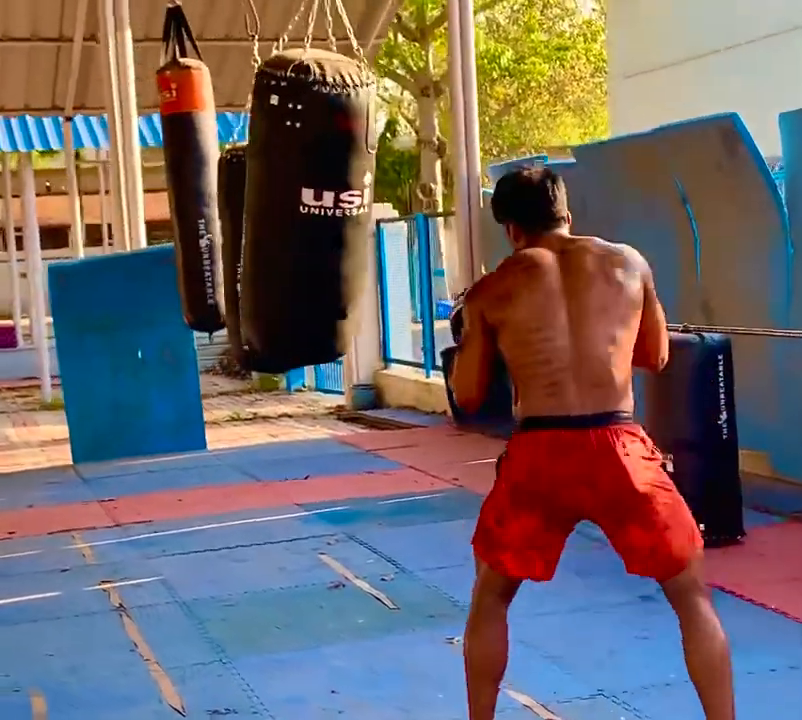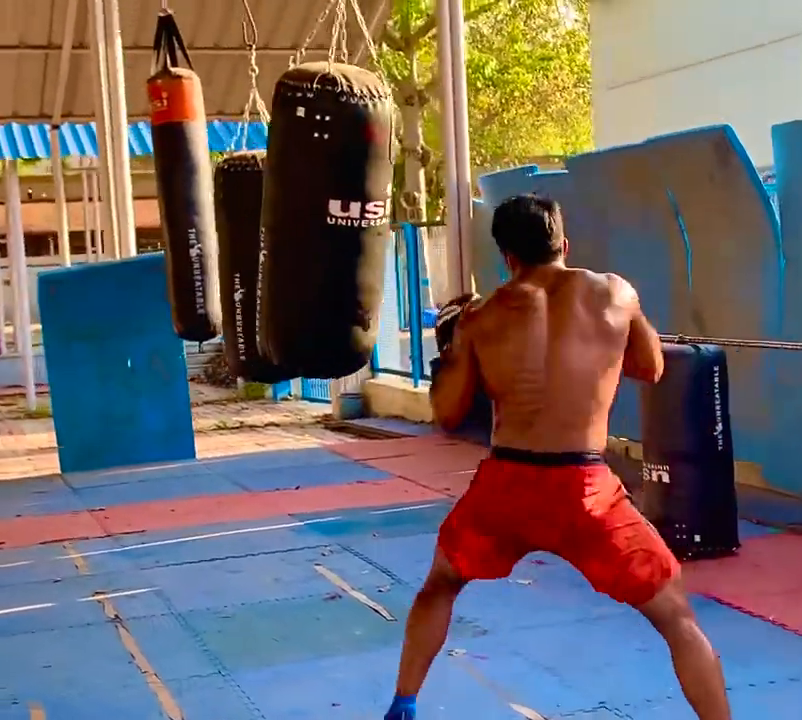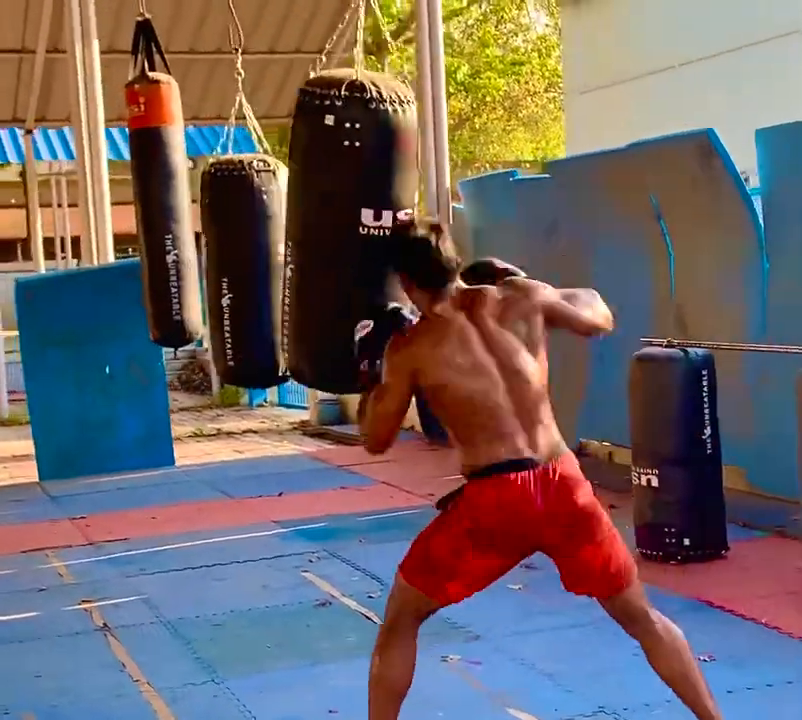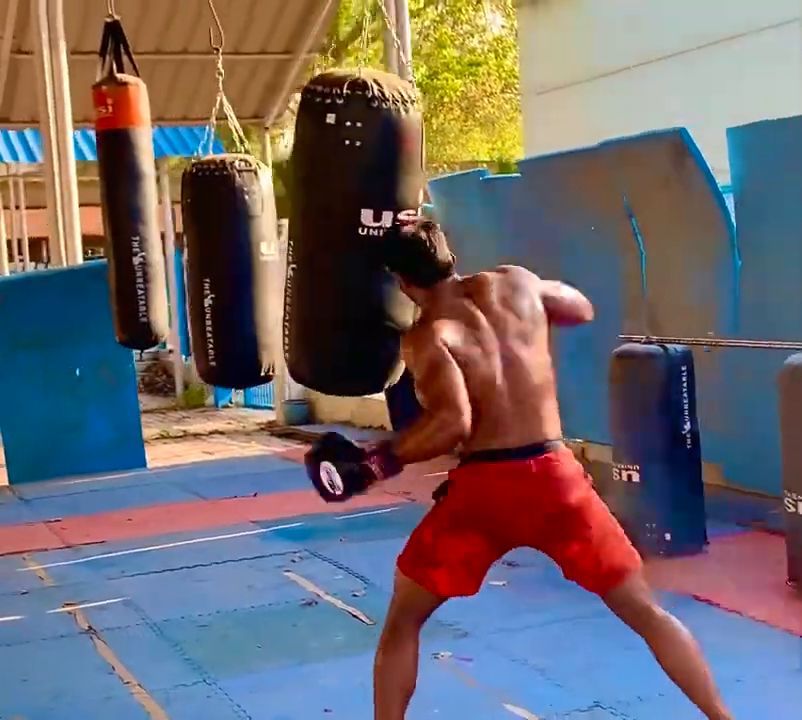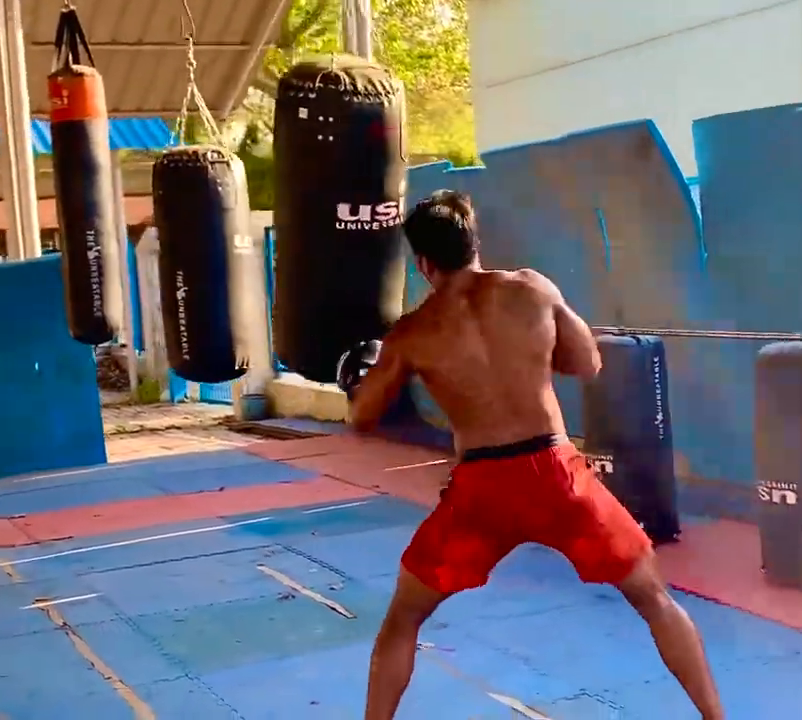
dt=0.2s
person 1, frame 1
left shoulder: (490, 290)
right shoulder: (627, 262)
left elbow: (468, 395)
right elbow: (656, 356)
left wrist: (469, 334)
left hip: (538, 457)
right hip: (619, 452)
left knee: (490, 596)
right knee: (693, 597)
person 1, frame 2
left shoulder: (481, 320)
right shoulder: (615, 294)
left elbow: (447, 415)
right elbow: (652, 369)
left wrist: (452, 351)
left hip: (505, 485)
right hip: (584, 490)
left knee: (440, 584)
right knee: (677, 617)
person 1, frame 3
left shoulder: (414, 348)
right shoulder: (514, 297)
left elbow: (376, 440)
right elbow: (601, 319)
left wrist: (373, 370)
left hip: (494, 500)
right hip: (562, 484)
left knee: (400, 621)
right knee: (640, 615)
person 1, frame 4
left shoulder: (429, 334)
right shoulder: (515, 283)
left elbow: (455, 425)
right elbow: (582, 310)
left wrist: (372, 463)
left hip: (484, 489)
right hip: (557, 477)
left knee: (402, 621)
right knee: (644, 610)
person 1, frame 5
left shoulder: (410, 334)
right shoulder: (532, 289)
left elbow: (362, 416)
right elbow: (589, 364)
left wrist: (356, 377)
left hip: (483, 487)
right hip: (558, 473)
left knee: (403, 615)
right knee: (652, 596)
